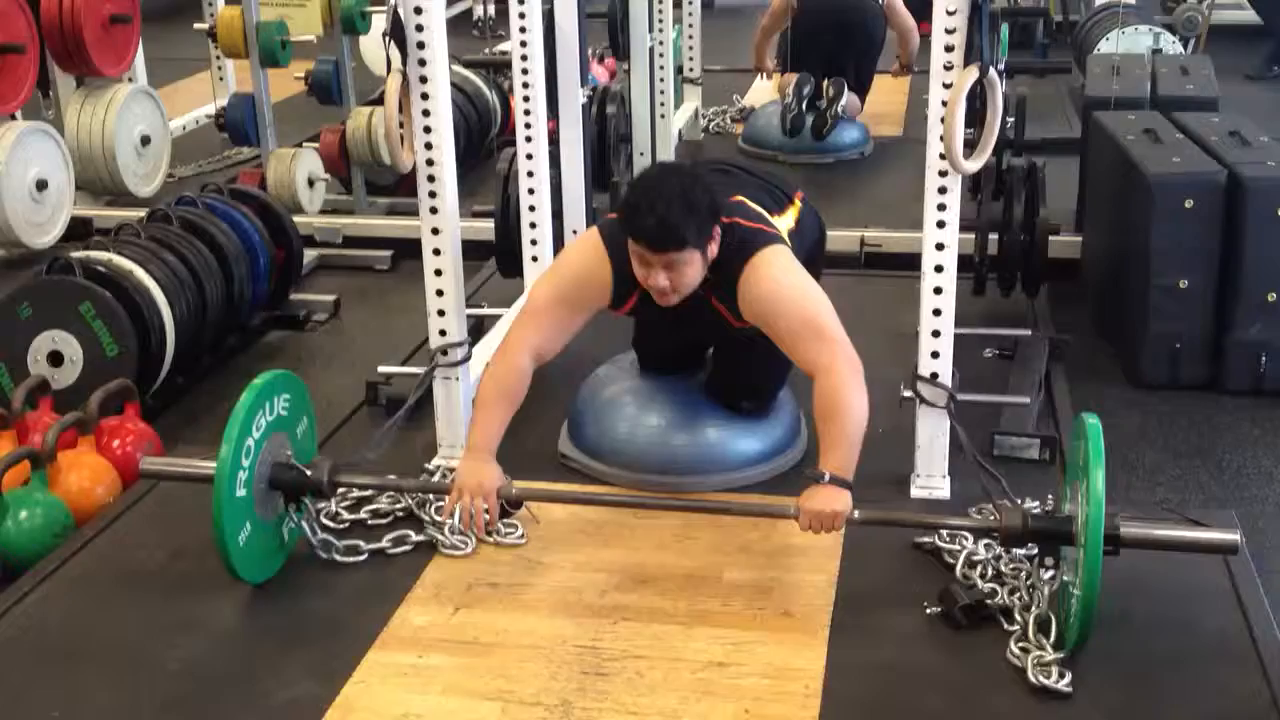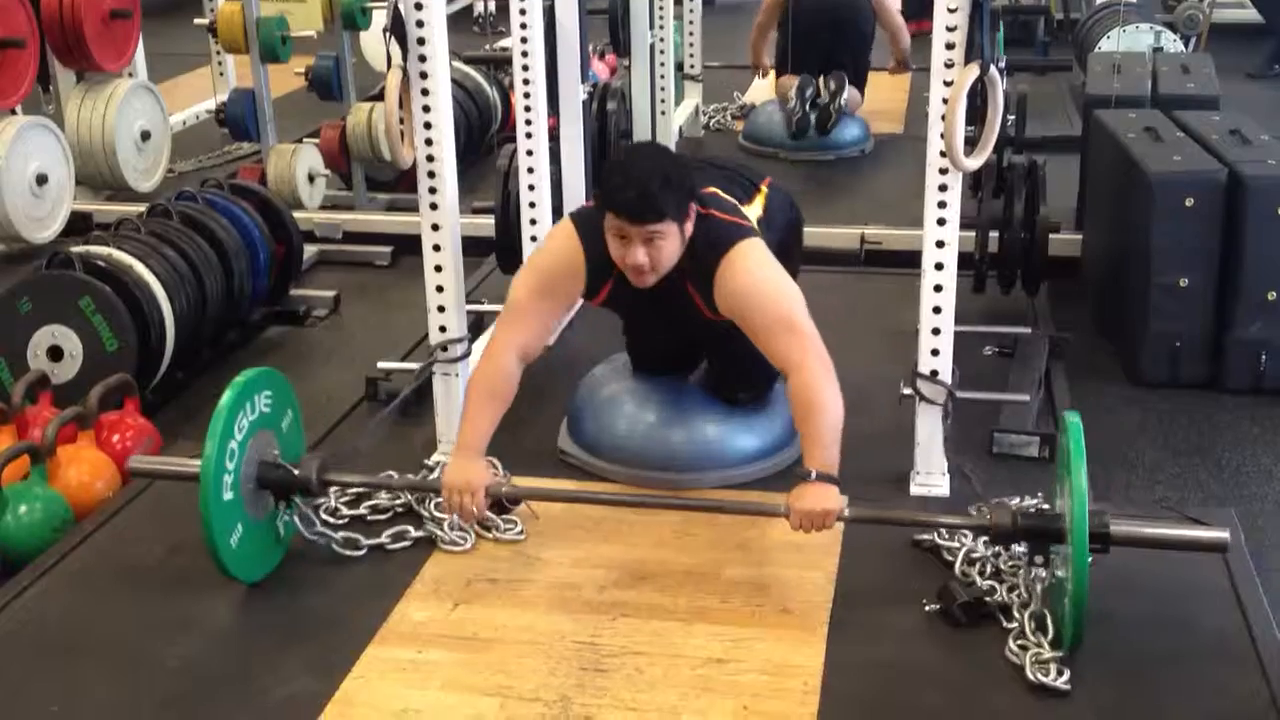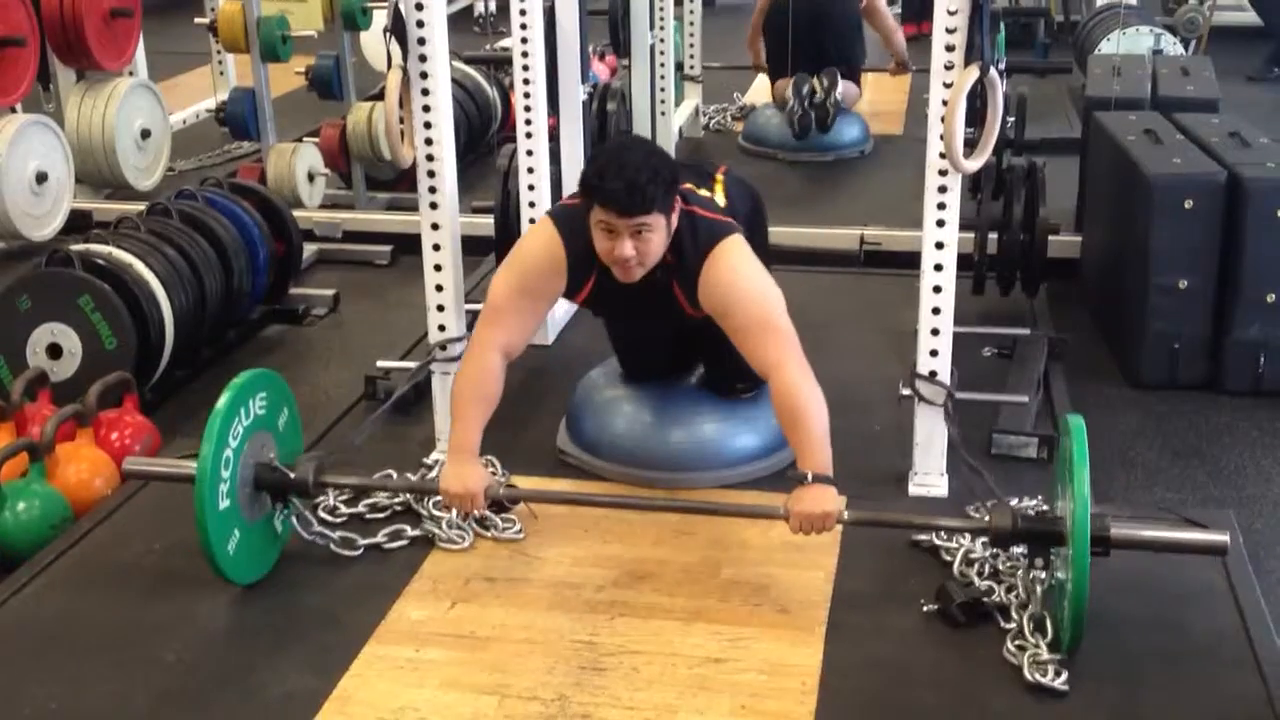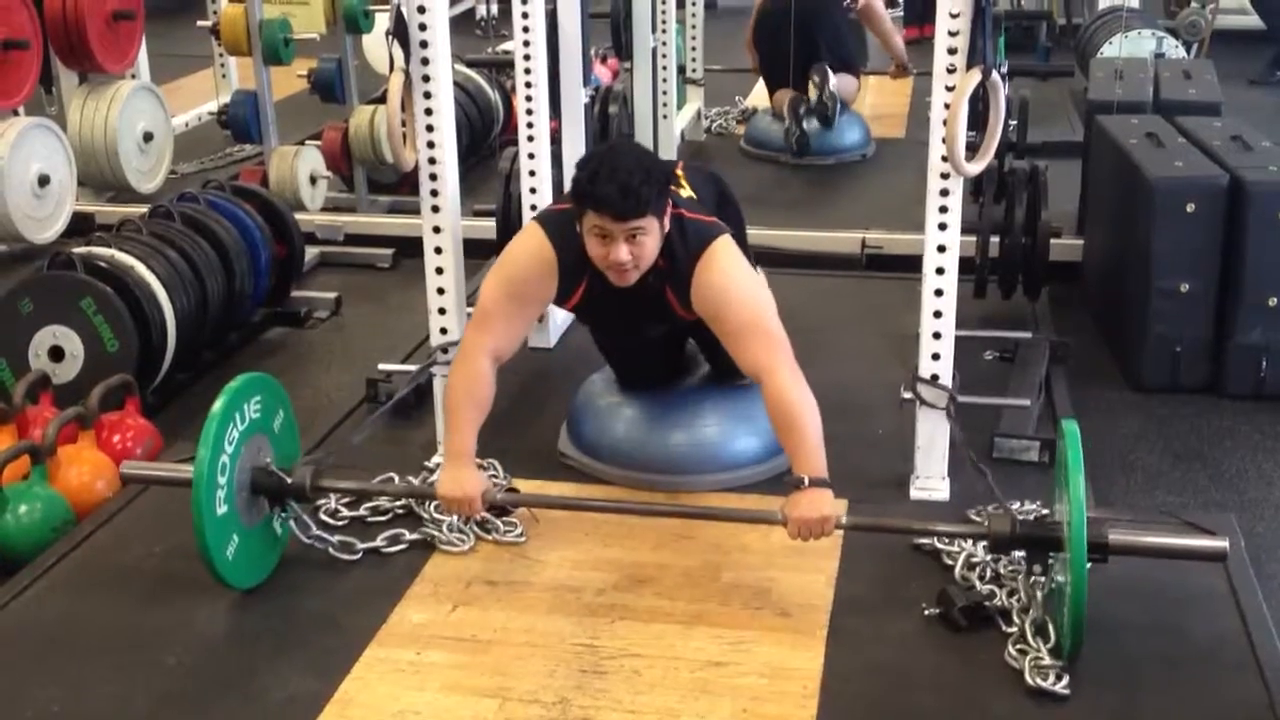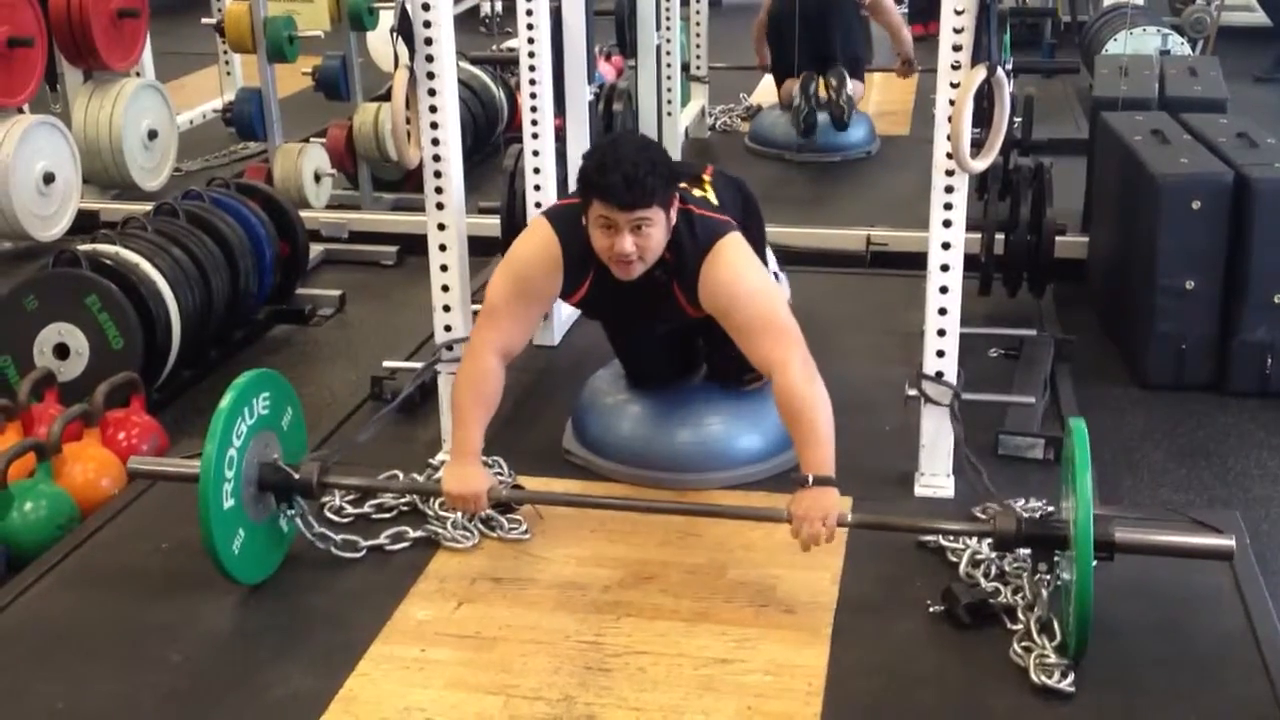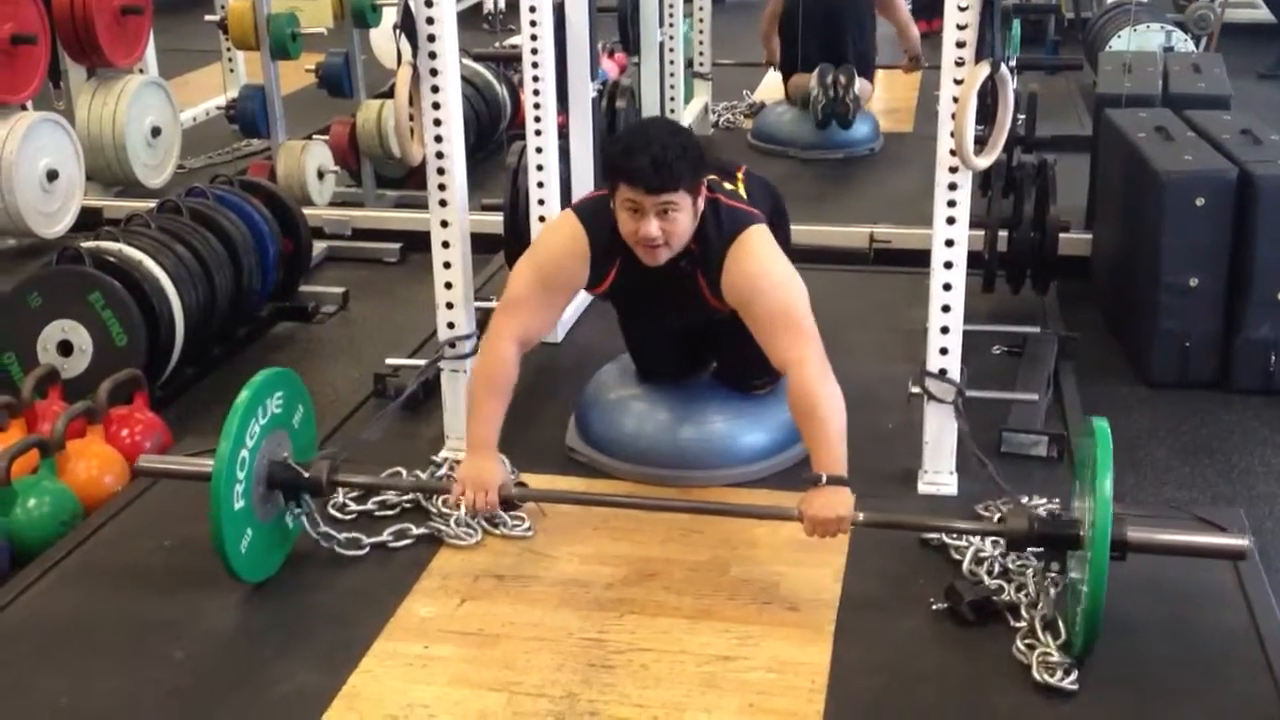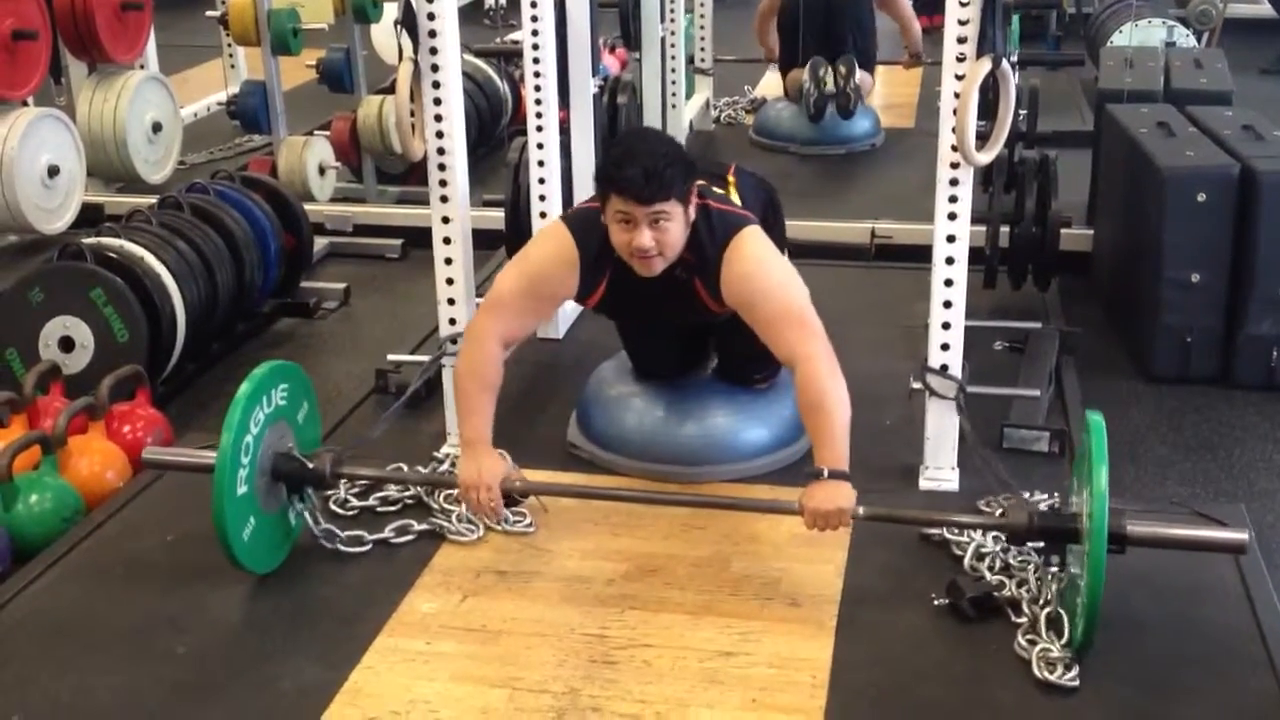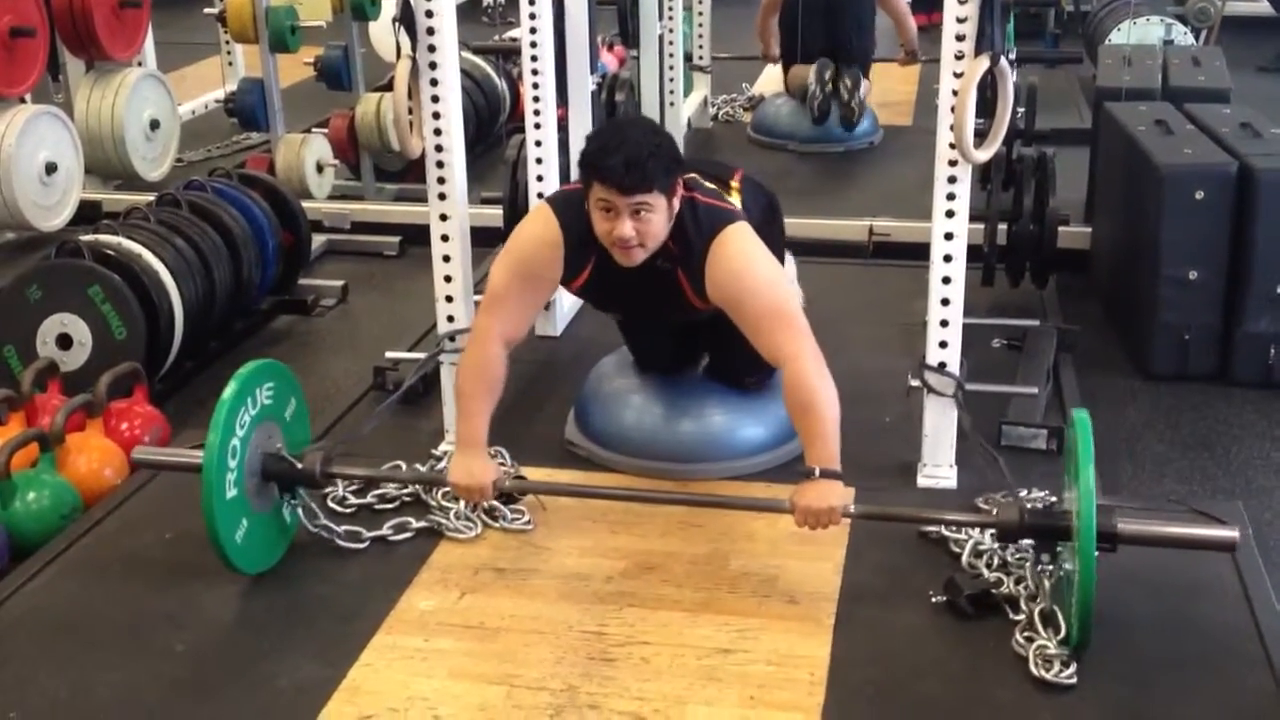
dt=0.3s
person 1, frame 1
left shoulder: (765, 269)
right shoulder: (601, 255)
left elbow: (839, 367)
right elbow: (522, 350)
left wrist: (833, 481)
right wrist: (478, 457)
left knee: (744, 398)
right knee: (660, 366)
right ankle: (706, 342)
person 1, frame 2
left shoulder: (739, 260)
right shoulder: (576, 243)
left elbow: (809, 364)
right elbow: (509, 349)
left wrist: (819, 478)
right wrist: (468, 456)
left knee: (740, 390)
right knee: (655, 368)
right ankle: (695, 337)
person 1, frame 3
left shoulder: (720, 255)
right shoulder: (554, 242)
left elbow: (784, 366)
right elbow: (490, 347)
left wrist: (816, 480)
right wrist: (463, 457)
left knee: (736, 383)
right knee: (648, 373)
right ankle: (686, 343)
person 1, frame 4
left shoulder: (710, 256)
right shoulder: (544, 247)
left elbow: (776, 369)
right elbow: (481, 351)
left wrist: (811, 484)
right wrist: (459, 462)
left knee: (734, 368)
right knee: (644, 380)
right ankle: (668, 338)
person 1, frame 5
left shoulder: (720, 254)
right shoulder: (550, 243)
left elbow: (790, 364)
right elbow: (488, 349)
left wrist: (817, 483)
right wrist: (465, 460)
left knee: (740, 373)
right knee: (654, 378)
left ankle: (768, 286)
right ankle: (685, 340)
person 1, frame 6
left shoulder: (745, 247)
right shoulder: (578, 234)
left elbow: (805, 362)
right elbow: (507, 338)
left wrist: (830, 481)
right wrist: (480, 453)
left knee: (751, 379)
right knee: (662, 373)
right ankle: (700, 347)
person 1, frame 7
left shoulder: (741, 249)
right shoulder: (569, 246)
left elbow: (813, 357)
right elbow: (486, 336)
left wrist: (832, 476)
right wrist: (477, 450)
left knee: (751, 374)
right knee: (659, 371)
right ankle: (699, 343)
person 1, frame 8
left shoulder: (727, 246)
right shoulder: (551, 230)
left elbow: (798, 356)
right elbow: (492, 336)
left wrist: (823, 475)
right wrist: (471, 450)
left knee: (744, 375)
right knee: (659, 365)
